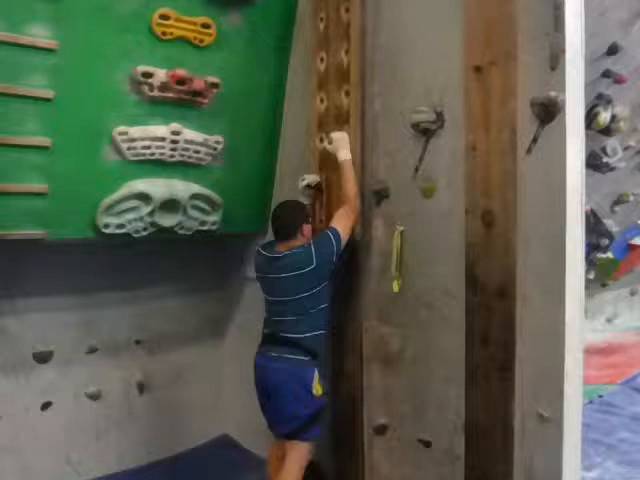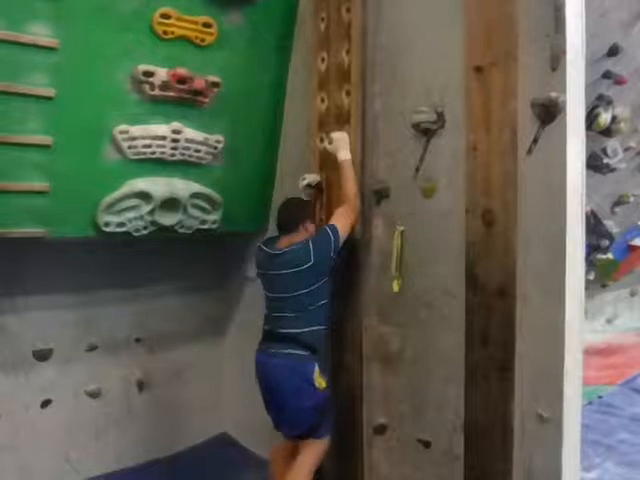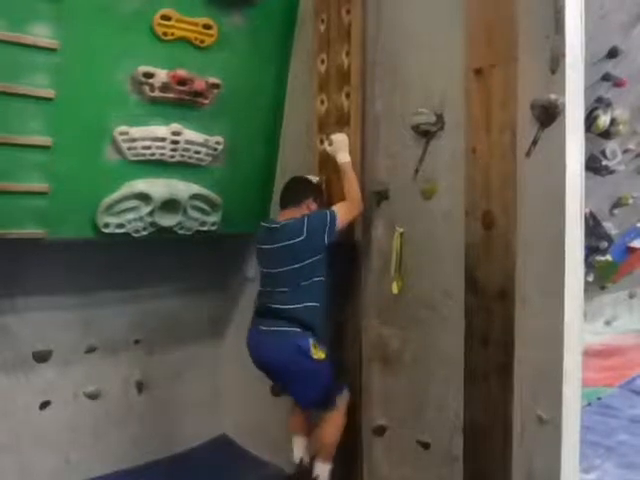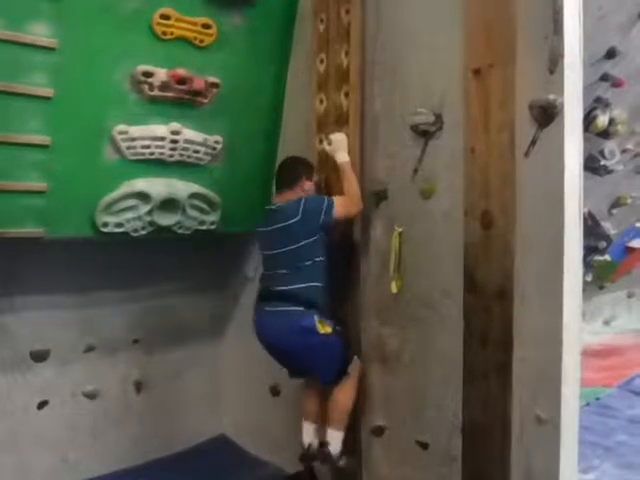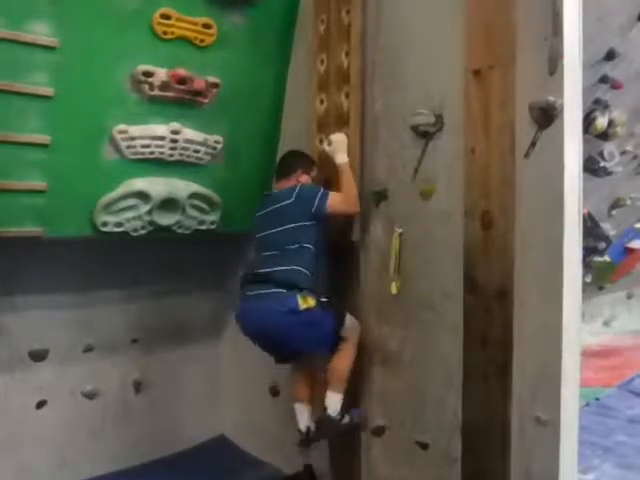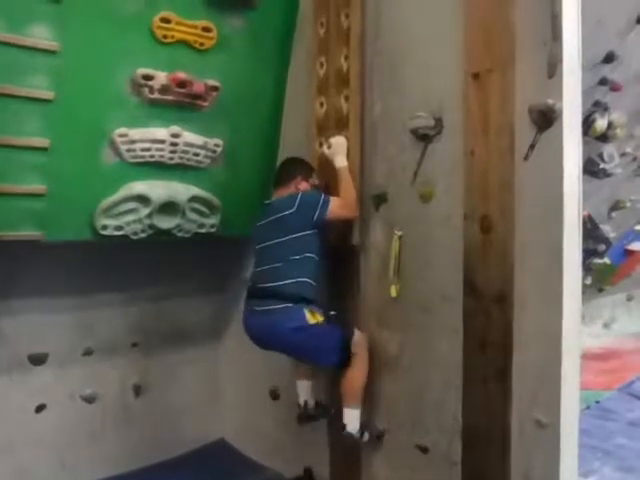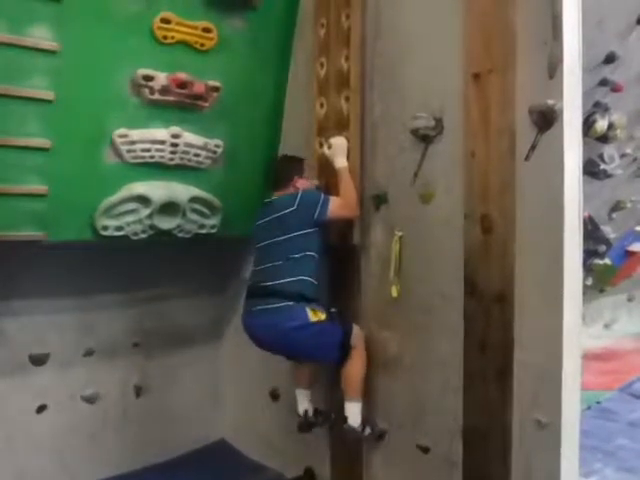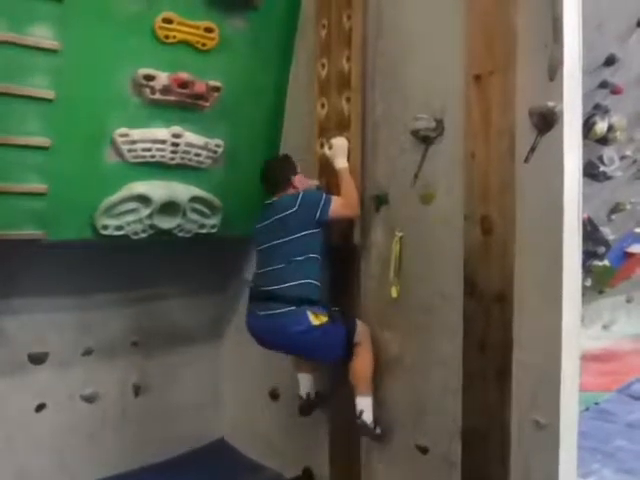
dt=0.3s
person 1, frame 1
left shoulder: (263, 258)
right shoulder: (317, 256)
left elbow: (285, 235)
right elbow: (350, 208)
right wrist: (343, 155)
left hip: (266, 360)
right hip: (298, 366)
left knee: (283, 440)
right knee: (298, 451)
person 1, frame 2
left shoulder: (264, 253)
right shoulder: (315, 253)
left elbow: (287, 234)
right elbow: (350, 208)
left wrist: (305, 197)
right wrist: (343, 155)
left hip: (267, 358)
right hip: (299, 363)
left knee: (289, 438)
right knee: (314, 445)
person 1, frame 3
left shoulder: (264, 231)
right shoulder: (310, 227)
right elbow: (354, 205)
left wrist: (311, 183)
right wrist: (343, 157)
left hip: (259, 337)
right hip: (293, 339)
left knee: (305, 394)
right knee: (337, 403)
person 1, frame 4
left shoulder: (265, 217)
right shoulder: (307, 207)
right elbow: (354, 204)
right wrist: (341, 155)
left hip: (265, 320)
right hip: (298, 319)
left knee: (317, 375)
right knee: (350, 371)
left ankle: (310, 444)
right ankle: (333, 447)
person 1, frame 5
left shoulder: (265, 205)
right shoulder: (301, 195)
right elbow: (351, 205)
right wrist: (341, 157)
left hip: (248, 307)
right hip: (280, 303)
left knee: (304, 355)
right knee: (350, 331)
left ankle: (307, 426)
right ankle: (333, 412)
person 1, frame 6
left shoulder: (265, 214)
right shoulder: (302, 203)
right elbow: (350, 209)
right wrist: (340, 160)
left hip: (254, 319)
right hip: (287, 317)
left knee: (311, 337)
right knee: (357, 345)
left ankle: (307, 405)
right ankle: (353, 426)
person 1, frame 7
left shoulder: (265, 213)
right shoulder: (302, 201)
right elbow: (351, 208)
left wrist: (312, 191)
right wrist: (340, 161)
left hip: (254, 319)
right hip: (287, 315)
left knee: (305, 342)
right knee: (355, 340)
left ankle: (306, 412)
right ankle: (354, 420)
person 1, frame 8
left shoulder: (266, 215)
right shoulder: (304, 201)
right elbow: (352, 208)
left wrist: (312, 192)
right wrist: (340, 162)
left hip: (258, 320)
right hip: (290, 319)
left knee: (307, 333)
right knee: (360, 335)
left ankle: (307, 396)
right ankle: (365, 416)
